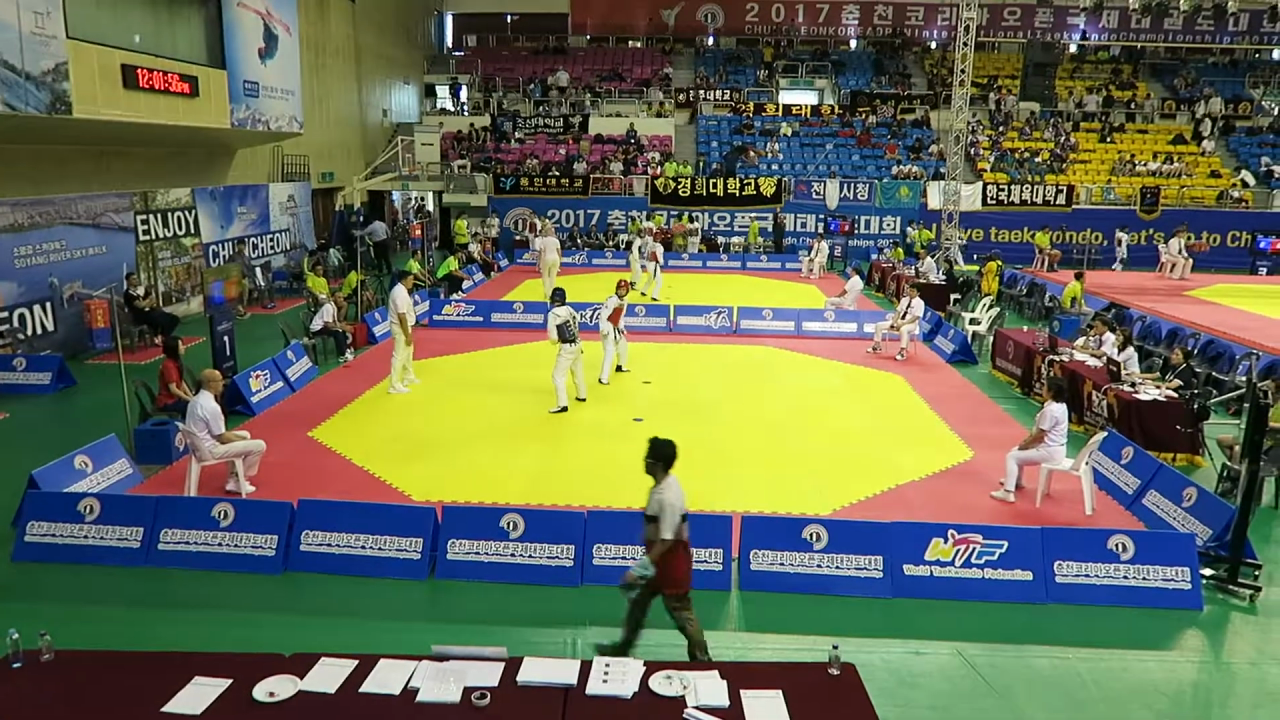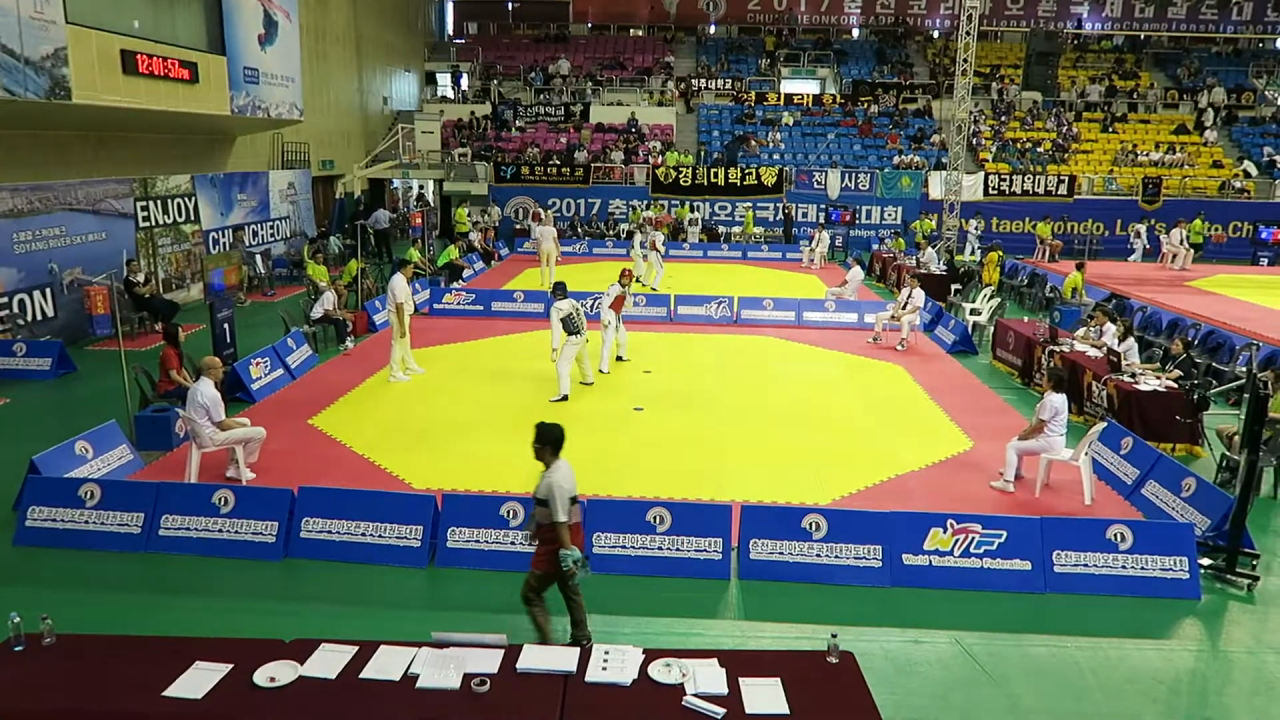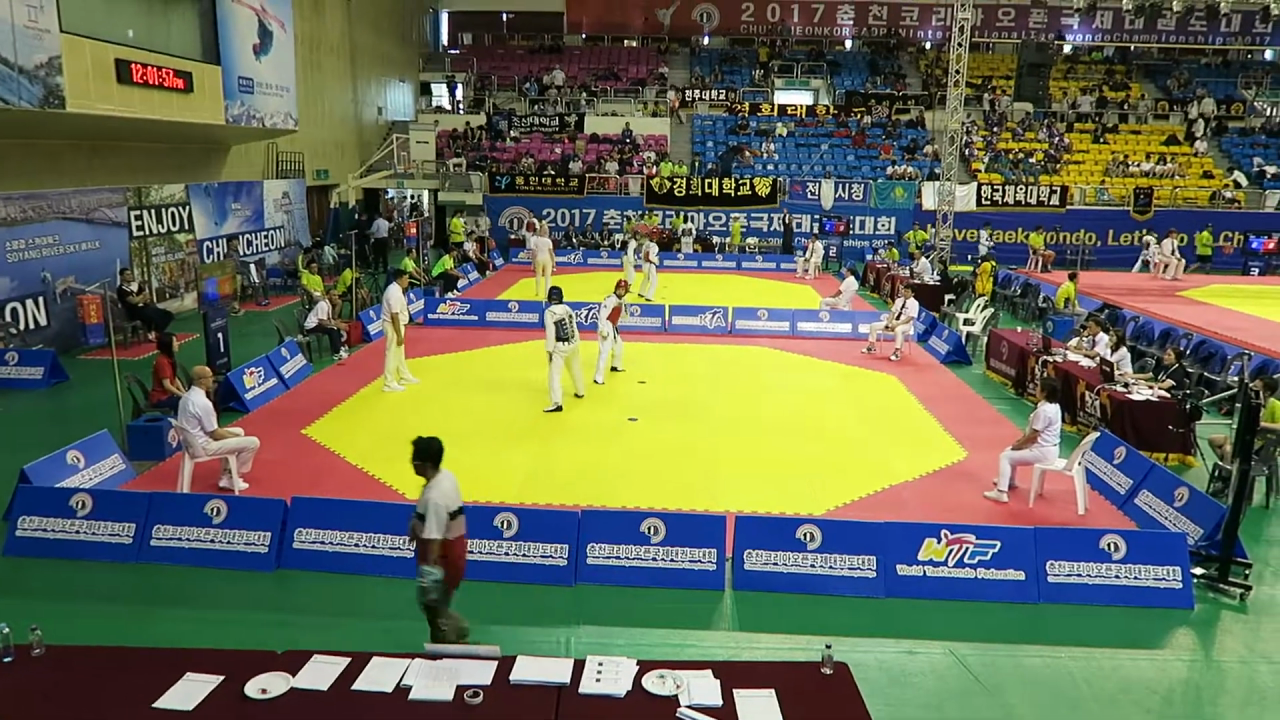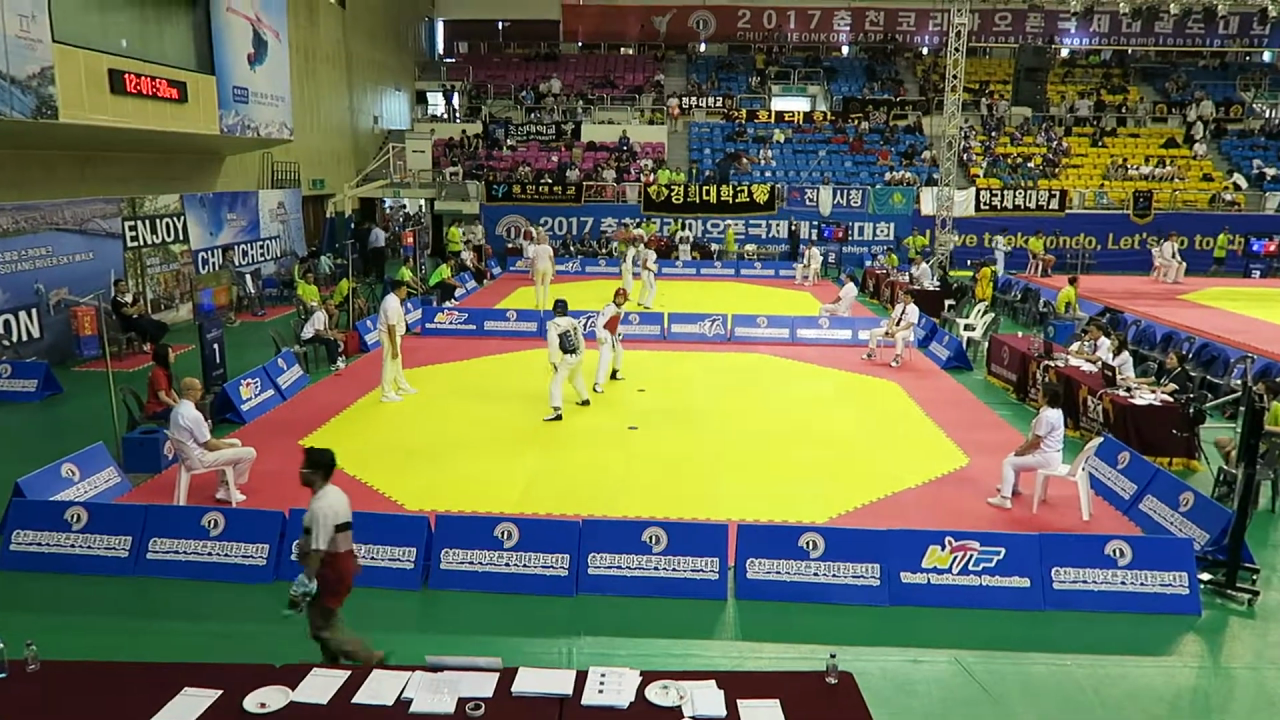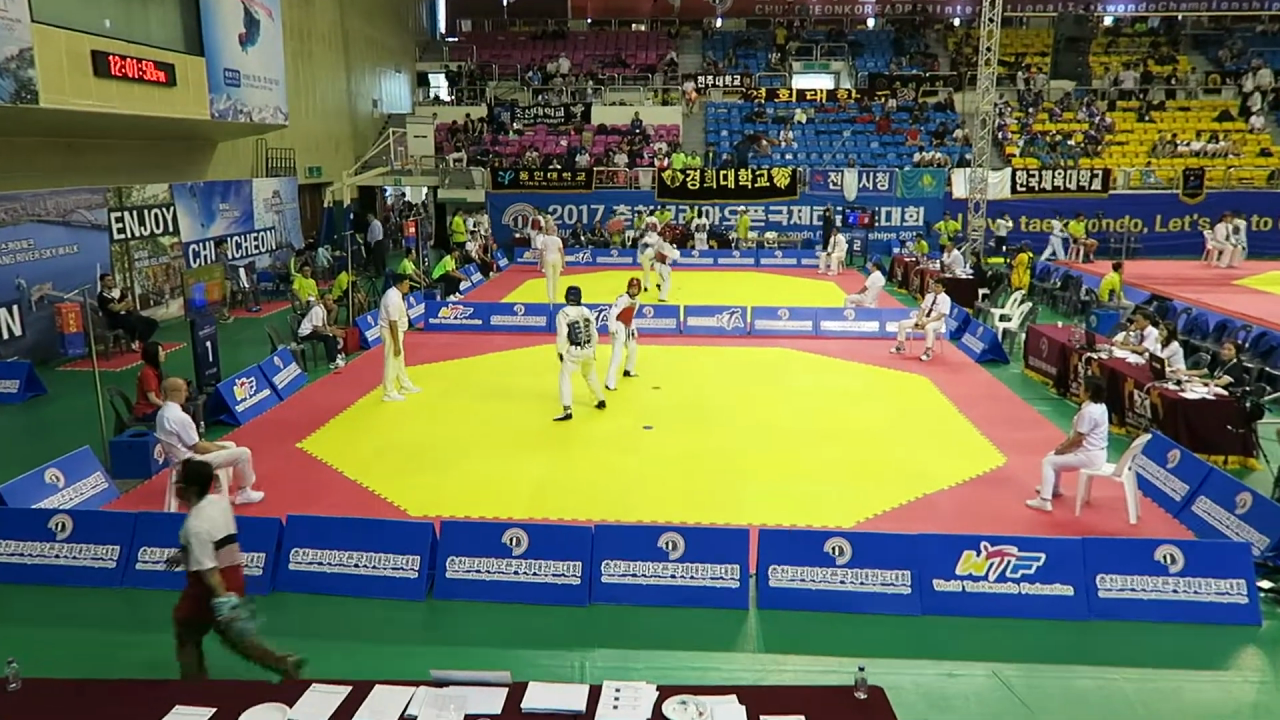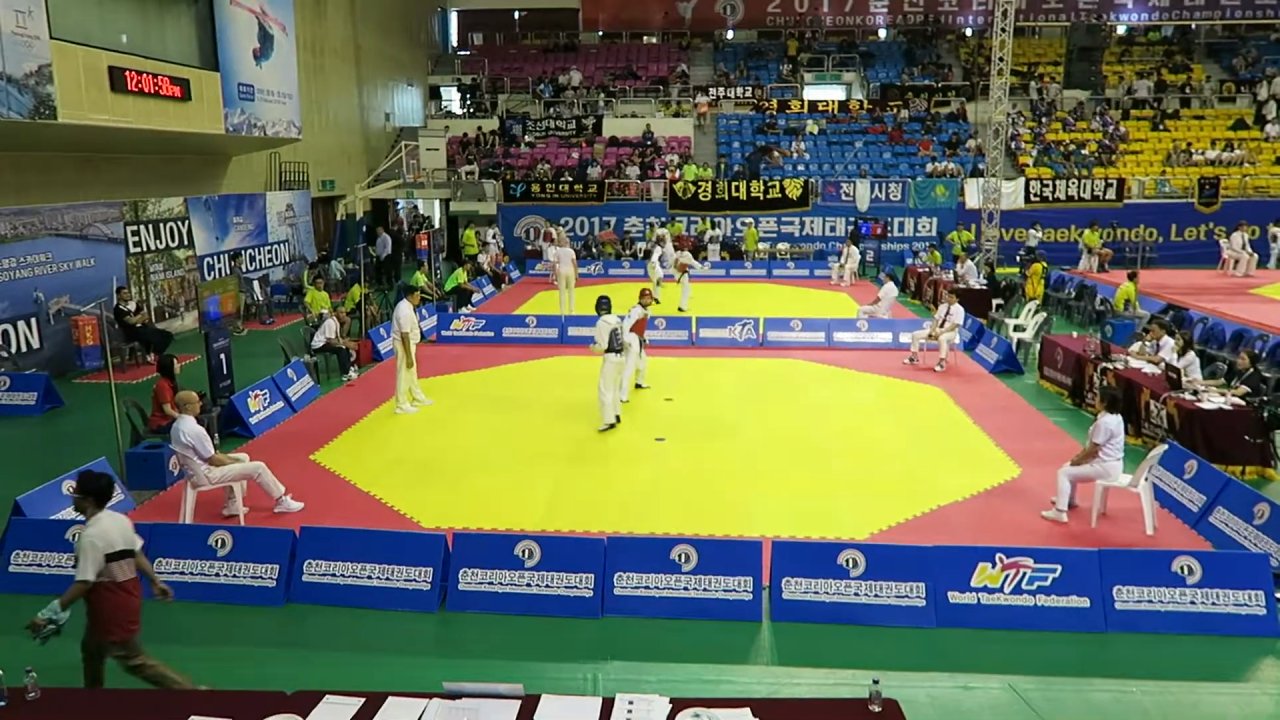
dt=0.4s
person 1, frame 1
left shoulder: (667, 497)
right shoulder: (666, 484)
left elbow: (666, 540)
left wrist: (642, 567)
left hip: (670, 560)
right hip: (662, 557)
left knee: (681, 612)
right knee: (637, 601)
left ankle: (701, 659)
right ankle: (623, 648)
person 1, frame 2
left shoulder: (555, 480)
right shoulder: (561, 466)
left elbow: (561, 522)
left wrist: (568, 554)
right wrist: (536, 526)
left hip: (558, 543)
right hip: (569, 538)
left knee: (530, 593)
right knee: (570, 592)
left ankle: (546, 644)
right ankle: (581, 639)
person 1, frame 3
left shoulder: (435, 496)
right shoulder: (447, 477)
left elbow: (433, 539)
left wrist: (429, 571)
right wrist: (418, 526)
left hip: (444, 554)
right hip: (452, 549)
left knee: (435, 606)
right knee: (434, 601)
right ankle: (457, 630)
person 1, frame 4
left shoulder: (320, 507)
right shoulder: (337, 493)
left elbow: (318, 551)
left wrist: (304, 583)
right wrist: (352, 561)
left hip: (330, 570)
right hip: (343, 563)
left knee: (323, 627)
right knee: (322, 620)
left ankle: (371, 658)
right ankle: (332, 664)
person 1, frame 5
left shoulder: (195, 525)
right shoulder: (220, 502)
left elbow: (208, 570)
left wrist: (224, 602)
right wrist: (182, 555)
left hip: (217, 587)
right hip: (234, 578)
left knee: (187, 638)
right knee: (235, 636)
right ankle: (285, 663)
person 1, frame 6
left shoulder: (91, 535)
right shoulder: (120, 520)
left elbow: (84, 583)
right elbow: (138, 554)
left wrist: (54, 611)
right wrist: (155, 581)
left hip: (111, 602)
right hip: (128, 593)
left knee: (133, 658)
right knee: (92, 648)
left ankle: (185, 691)
